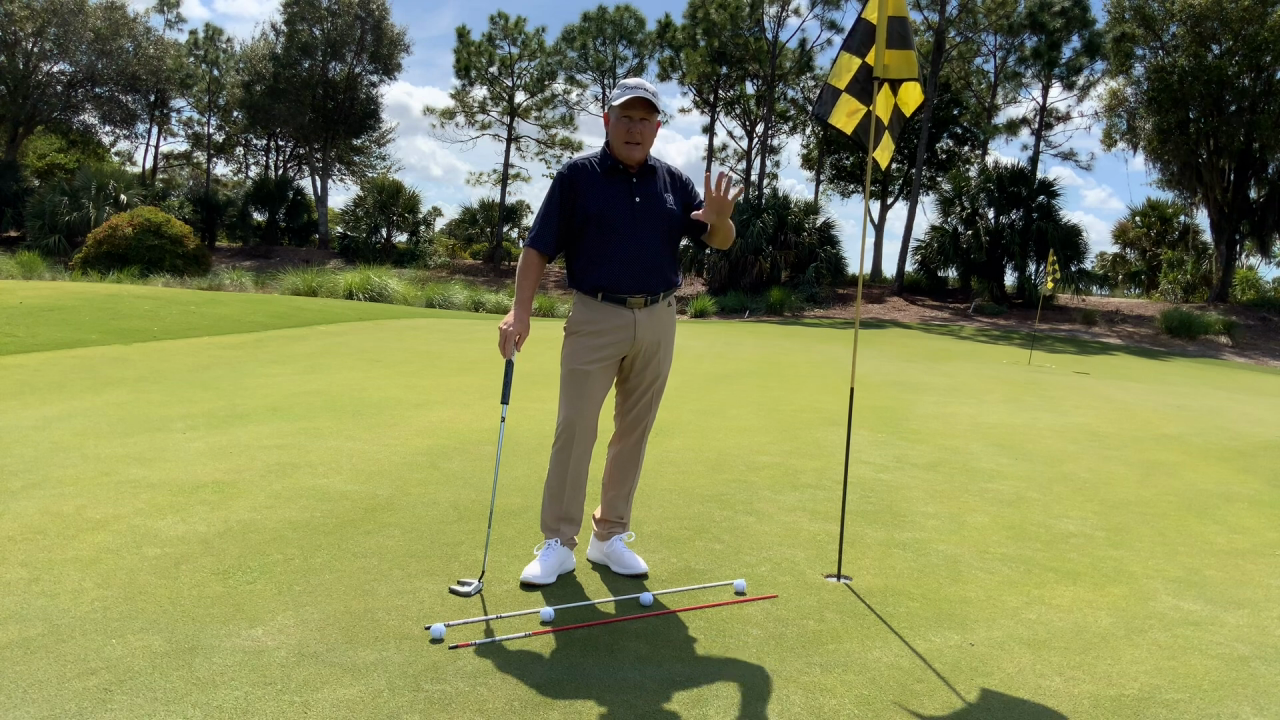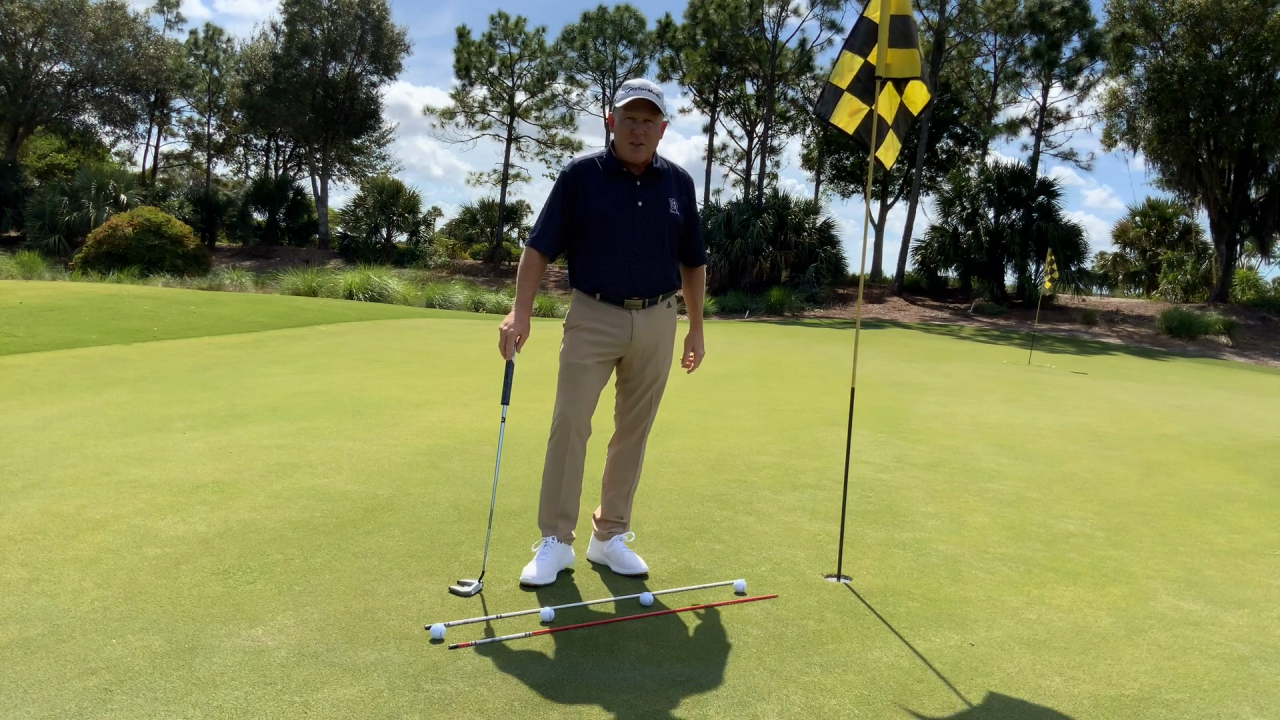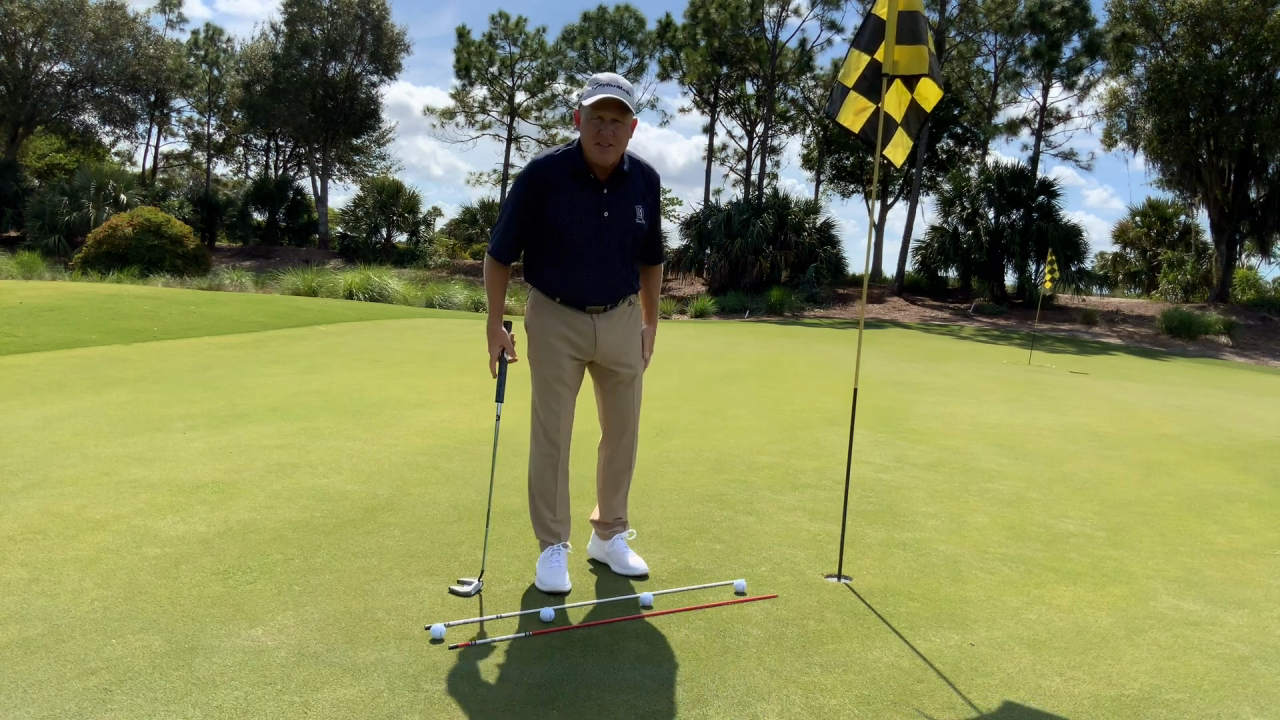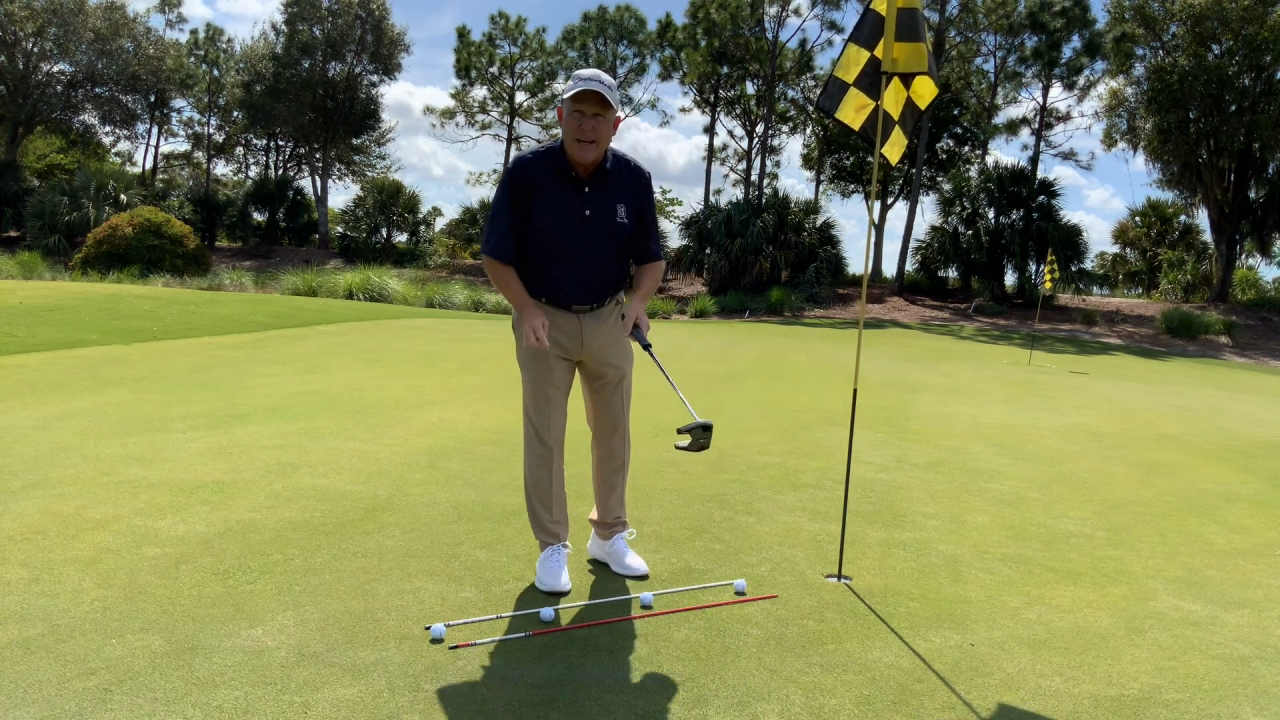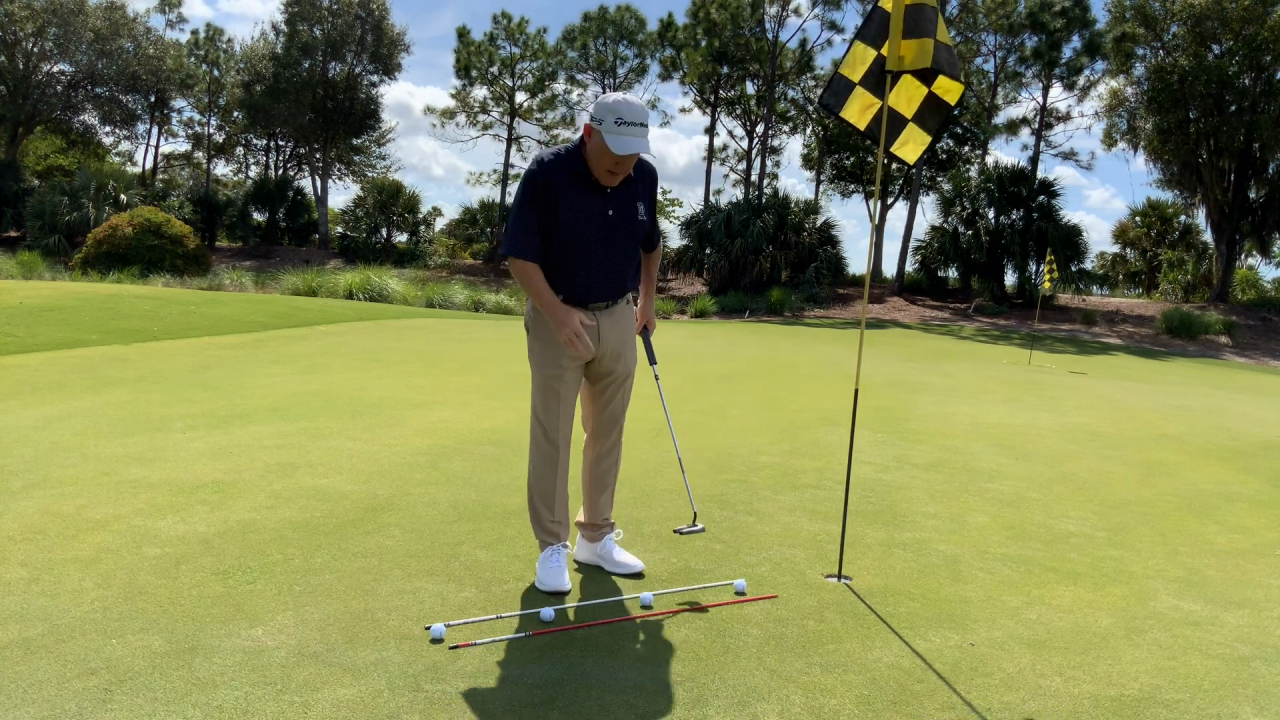
dt=1s
person 1, frame 1
left shoulder: (673, 180)
right shoulder: (577, 175)
left elbow: (721, 241)
right elbow: (537, 247)
left wrist: (719, 215)
right wrist: (520, 311)
left hip: (657, 320)
right hip: (596, 317)
left knee: (633, 432)
right knee: (574, 429)
left ankle: (610, 535)
right ankle: (558, 542)
person 1, frame 2
left shoulder: (678, 182)
right shoulder: (580, 175)
left elbow: (693, 261)
right elbow: (539, 247)
left wrist: (697, 328)
right wrist: (520, 312)
left hip: (657, 321)
right hip: (594, 317)
left knee: (633, 432)
right knee: (569, 422)
left ankle: (610, 535)
right ankle: (556, 539)
person 1, frame 3
left shoulder: (645, 179)
right shoulder: (541, 175)
left elbow: (651, 258)
right elbow: (499, 253)
left wrist: (651, 322)
right wrist: (494, 323)
left hip: (620, 320)
right hip: (555, 320)
left knee: (621, 431)
right knee: (552, 435)
left ankle: (609, 535)
right ankle: (553, 547)
person 1, frame 4
left shoulder: (634, 178)
right shoulder: (525, 172)
left elbow: (651, 257)
right elbow: (495, 255)
left wrist: (638, 302)
right wrist: (525, 308)
left hip: (608, 319)
right hip: (544, 321)
left knee: (613, 431)
right knee: (545, 436)
left ankle: (609, 535)
right ankle: (552, 547)
person 1, frame 5
left shoulder: (644, 177)
right shoulder: (546, 174)
right elbow: (520, 256)
left wrist: (647, 300)
right wrist: (558, 317)
left hip: (617, 318)
right hip: (557, 319)
left knee: (607, 435)
right knee: (551, 435)
left ankle: (595, 536)
right ankle: (552, 546)
